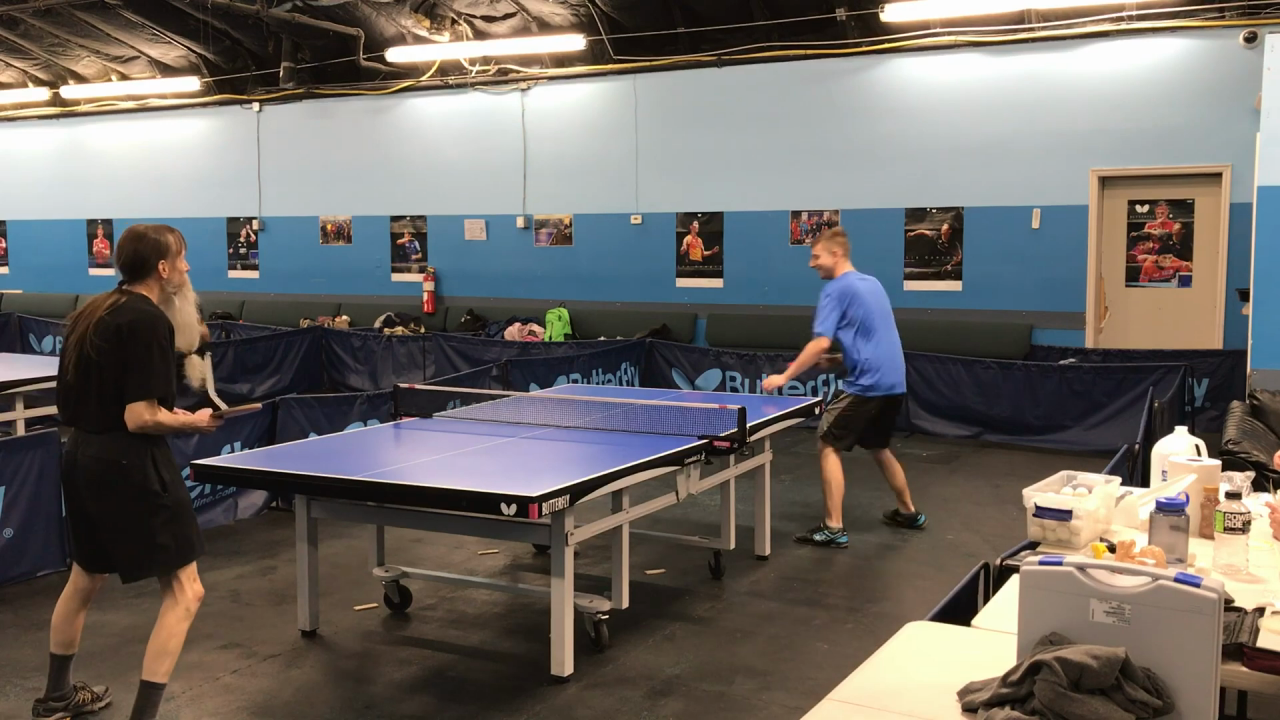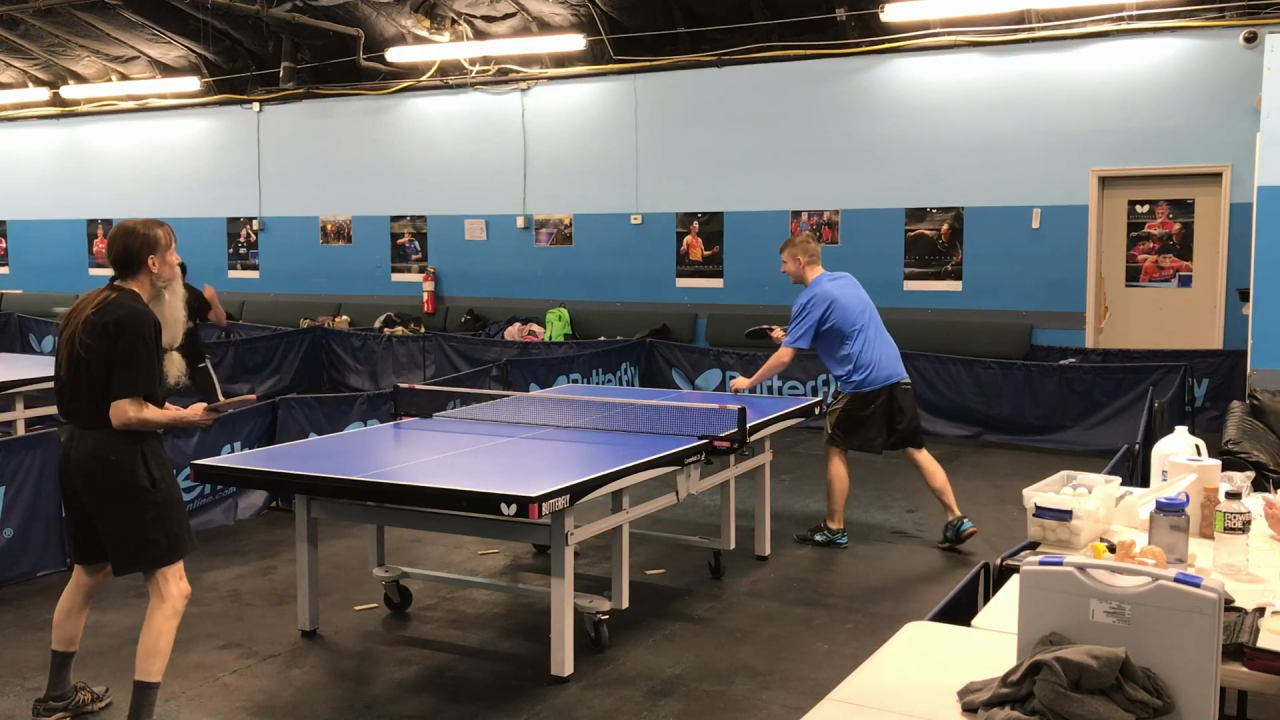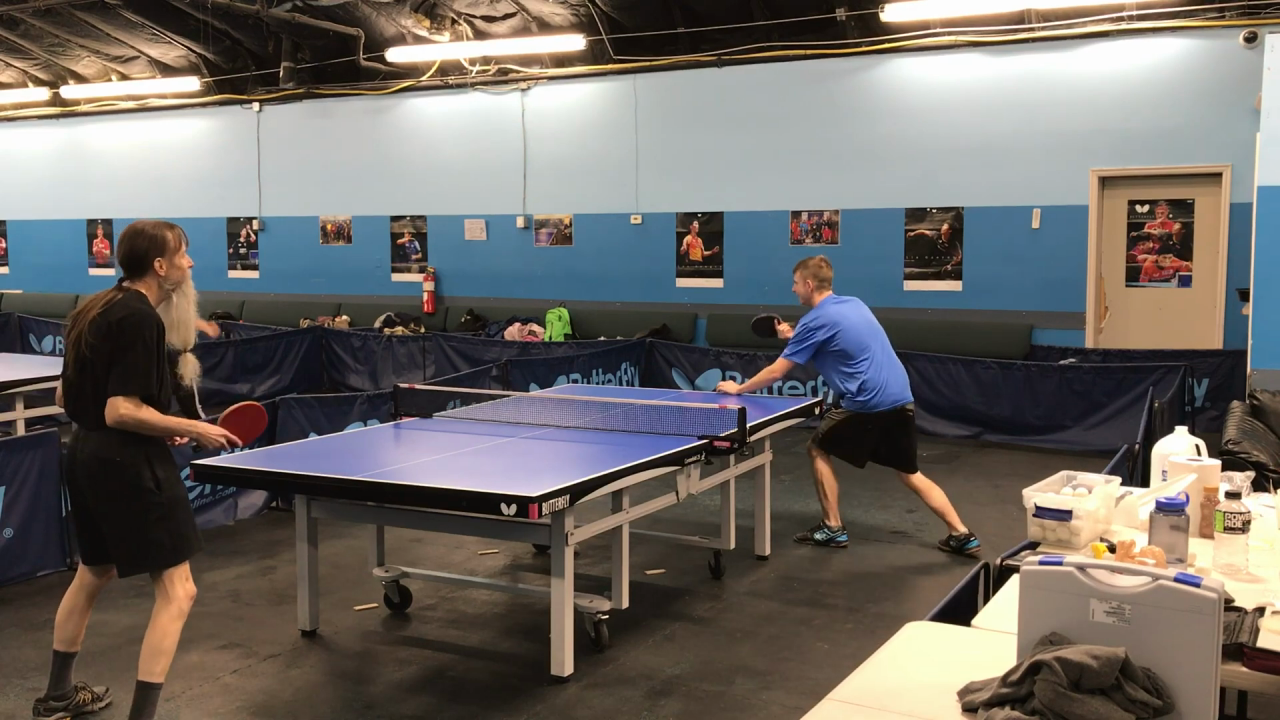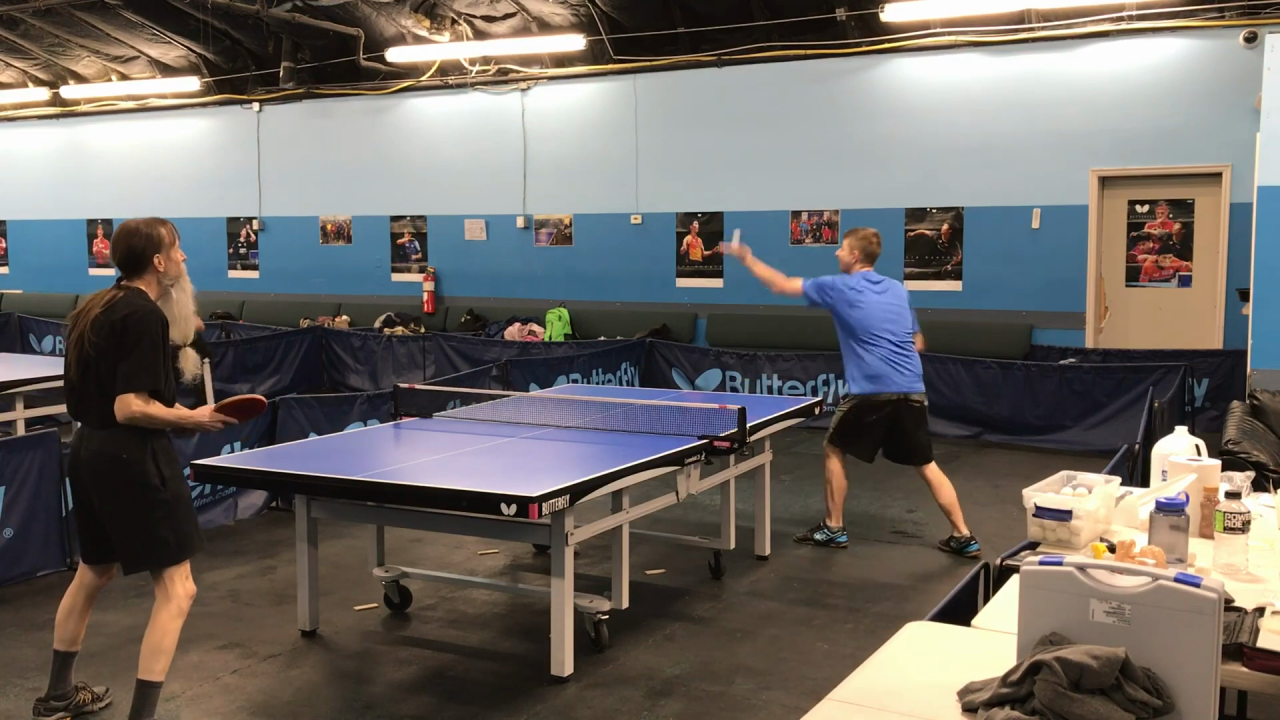
dt=0.5s
person 1, frame 1
left shoulder: (92, 313)
right shoulder: (148, 321)
left elbow: (71, 400)
right elbow: (141, 418)
right wrist: (193, 421)
left hip: (83, 456)
right hip: (130, 464)
left knee: (86, 575)
right knee: (184, 592)
person 1, frame 2
left shoulder: (87, 309)
right shoulder: (135, 318)
right elbow: (126, 415)
left wrist: (156, 406)
right wrist: (185, 416)
left hip: (81, 453)
right hip: (123, 460)
left knee: (89, 572)
right knee: (171, 590)
person 1, frame 3
left shoulder: (95, 309)
right shoulder: (140, 320)
left elbow: (65, 397)
right elbow: (121, 412)
right wrist: (193, 429)
left hip: (87, 454)
right hip: (128, 464)
left knee: (93, 572)
right knee: (176, 591)
person 1, frame 4
left shoulder: (95, 309)
right shoulder: (144, 316)
right elbow: (131, 409)
left wrist: (170, 410)
right wrist: (191, 418)
left hip: (90, 451)
right hip: (132, 459)
left knee: (94, 571)
right knee: (176, 589)
person 2, frame 1
left shoulder: (836, 289)
right shoulder: (872, 284)
left elbow: (821, 343)
left wrist: (784, 377)
right wrist: (839, 356)
left hip: (867, 385)
right hip: (895, 382)
left knee: (829, 447)
right knee: (878, 447)
left ankle: (834, 529)
right ankle: (908, 510)
person 2, frame 2
left shoulder: (810, 299)
right shoulder: (847, 280)
left elbow: (784, 357)
left wrist: (749, 382)
right wrist: (791, 337)
left hip: (861, 383)
right hip: (895, 375)
left knee: (836, 451)
right knee: (915, 450)
left ankle: (834, 529)
right ankle: (956, 519)
person 2, frame 3
left shoulder: (815, 321)
right shoulder: (854, 304)
left elbow: (776, 372)
left wrist: (739, 388)
right wrist: (795, 334)
left hip: (867, 404)
right hip: (901, 399)
left knee: (818, 451)
right knee: (911, 474)
left ankle: (833, 528)
right ankle: (962, 534)
person 2, frame 4
left shoulder: (839, 287)
right shoulder: (899, 289)
left elbow: (783, 285)
right elbow: (917, 343)
left wrist: (747, 259)
left hip: (872, 391)
right hip: (912, 389)
left knee: (834, 450)
right knee: (926, 465)
left ankle: (834, 528)
right ankle: (963, 537)
